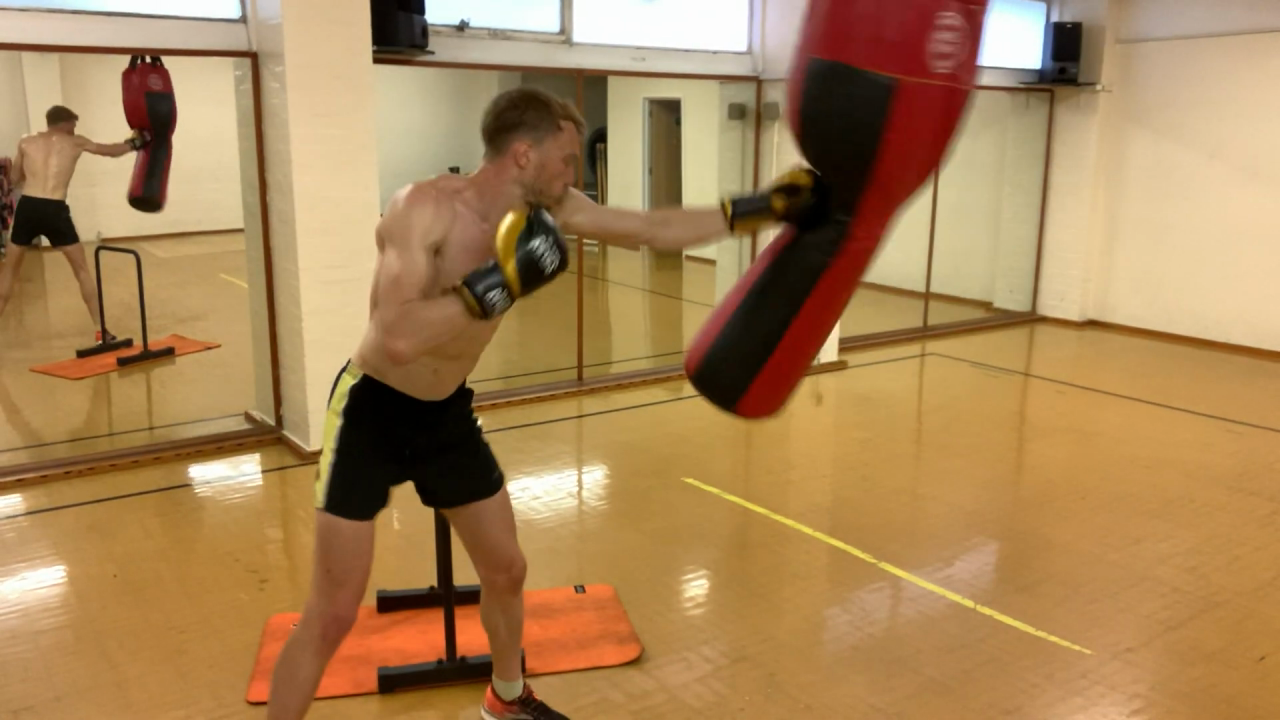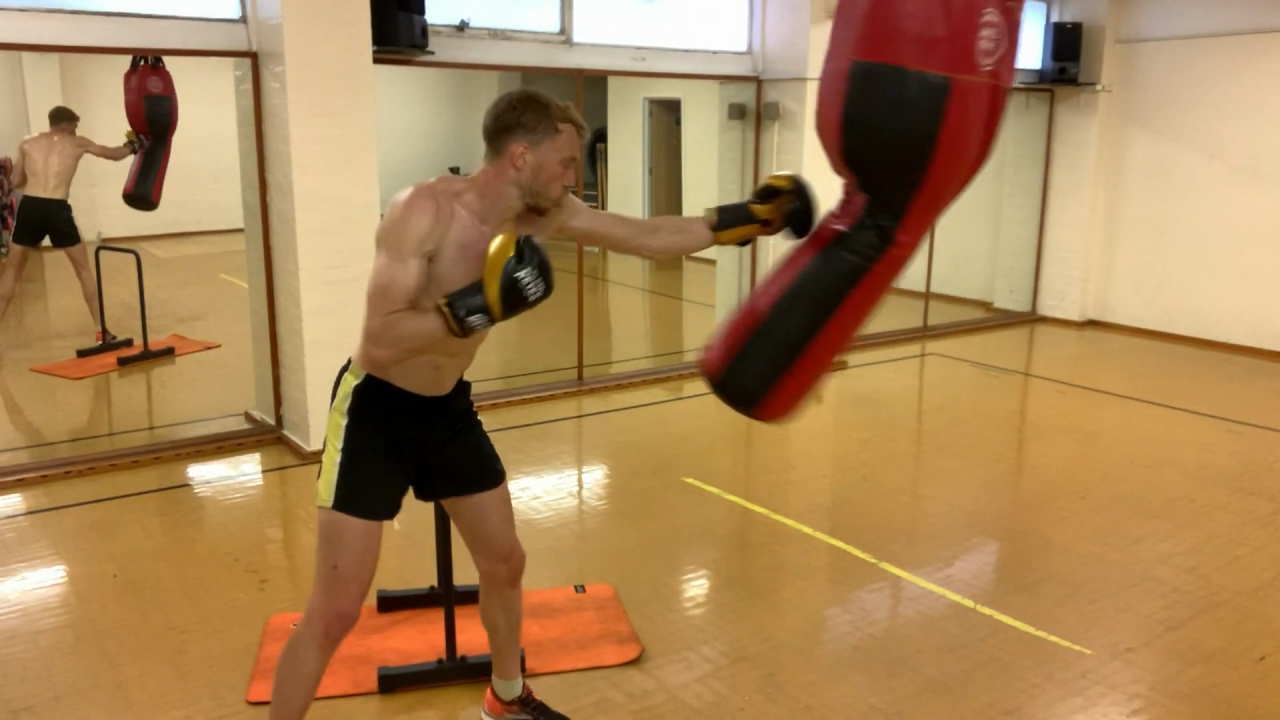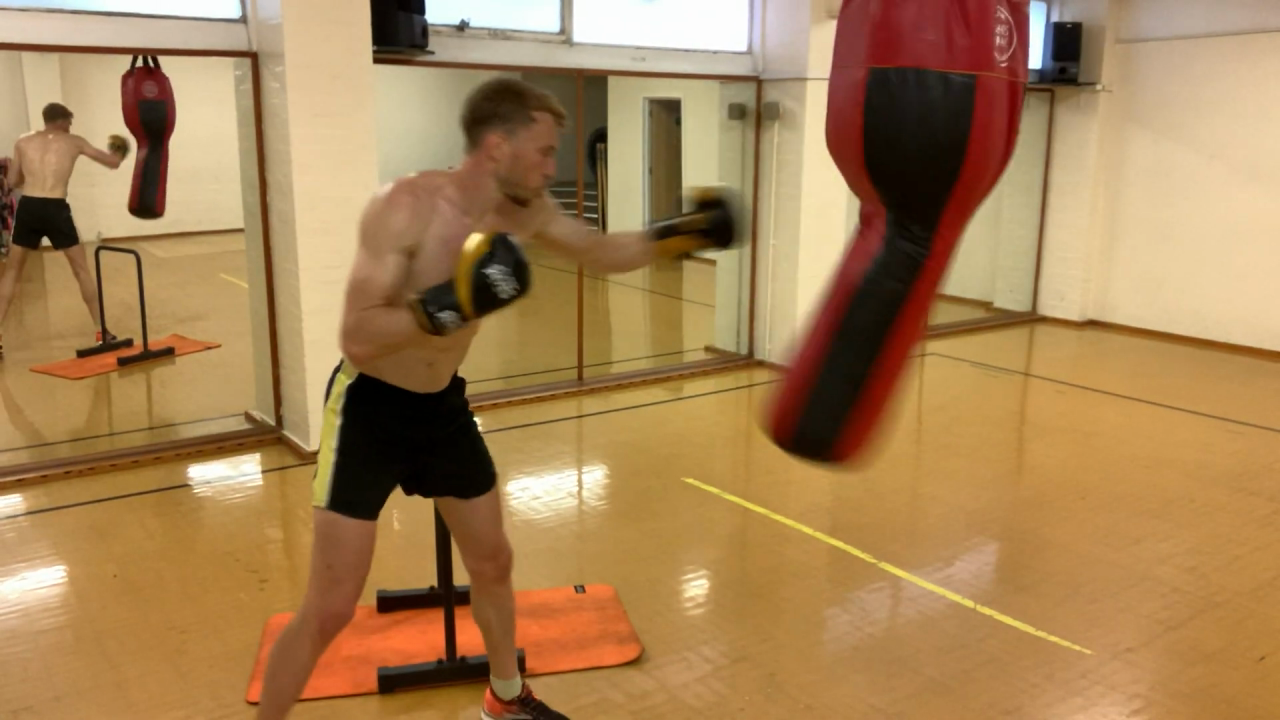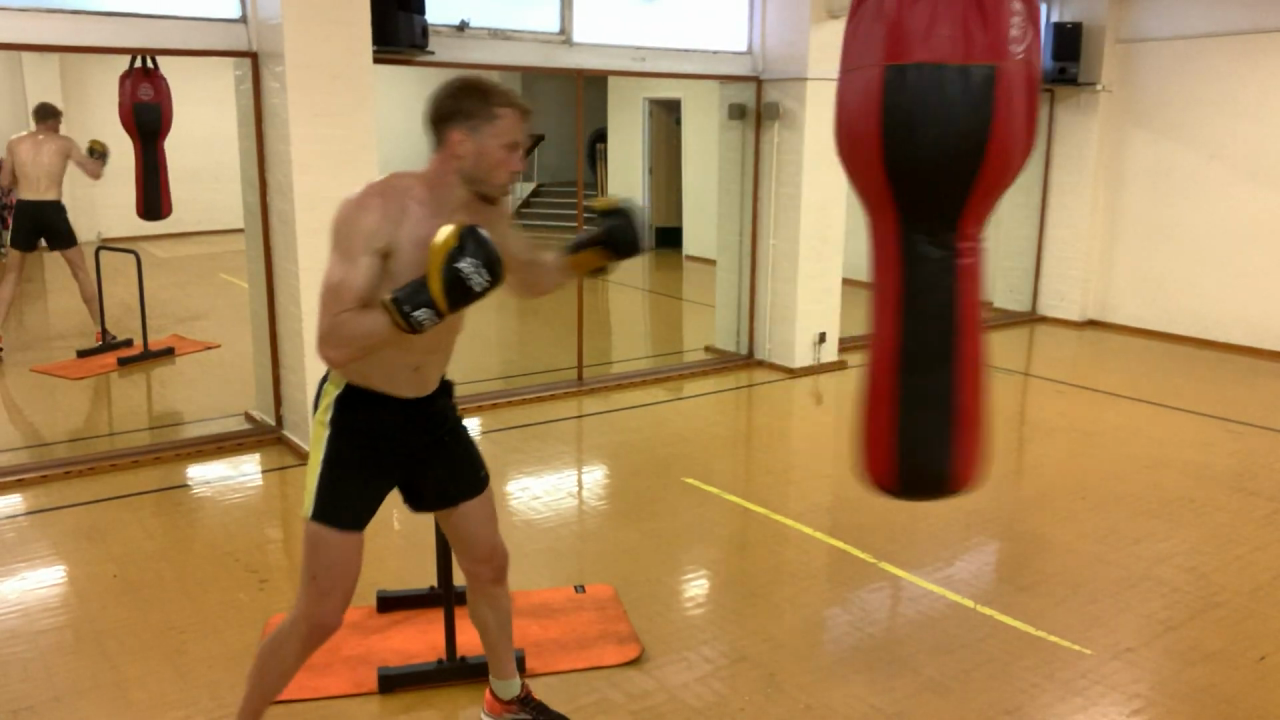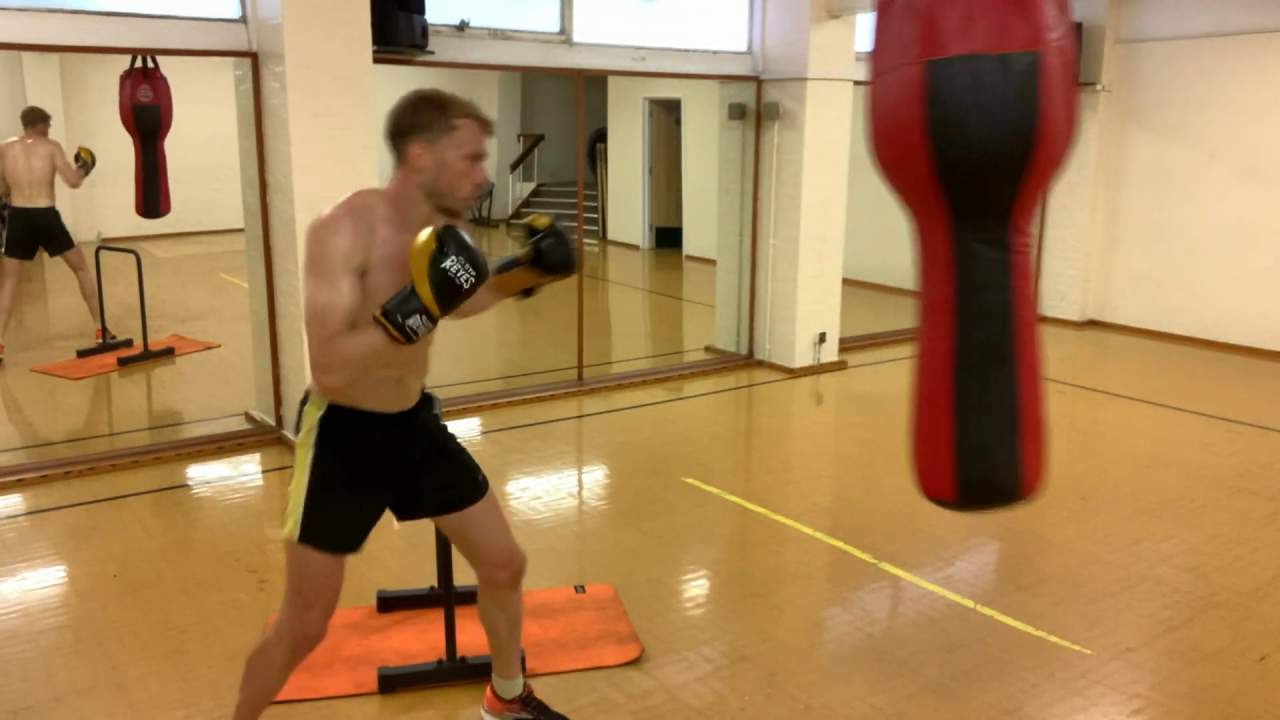
dt=0.1s
person 1, frame 1
left shoulder: (543, 211)
right shoulder: (422, 207)
left elbow: (660, 231)
right elbow: (399, 342)
left wrist: (765, 208)
right wrist: (498, 280)
left hip: (446, 414)
right hip: (372, 408)
left knee: (506, 571)
right knee: (332, 614)
person 1, frame 2
left shoulder: (546, 215)
right shoulder: (420, 211)
left elbow: (652, 235)
right elbow: (383, 344)
left wrist: (753, 215)
right wrist: (482, 302)
left hip: (447, 409)
right hip: (379, 406)
left knee: (502, 563)
right knee: (335, 612)
person 1, frame 3
left shoulder: (521, 208)
right shoulder: (401, 206)
left elbow: (603, 253)
right elbow: (357, 340)
left wrist: (682, 230)
right wrist: (454, 299)
left hip: (441, 405)
right hip: (369, 405)
left knee: (493, 560)
right knee: (330, 609)
person 1, frame 4
left shoulder: (481, 211)
right shoulder: (375, 208)
left elbow: (536, 277)
right elbow: (335, 346)
left wrist: (594, 247)
right wrist: (426, 298)
left hip: (432, 412)
right hip: (360, 415)
left knee: (488, 563)
right knee: (320, 614)
person 1, frame 5
left shoulder: (437, 222)
right shoulder: (342, 229)
left elbow: (462, 304)
right elbow: (333, 372)
left wrist: (530, 266)
right wrist: (418, 304)
left hip: (414, 424)
right hip: (341, 434)
left knee: (505, 563)
right knee: (303, 630)
person 2, frame 1
left shoulder: (26, 142)
right shoulder: (75, 142)
right elbow: (113, 151)
right wrist: (136, 142)
left hip: (27, 206)
right hip: (55, 210)
right knee: (81, 269)
right ankle: (101, 331)
person 2, frame 2
left shoulder: (28, 143)
right shoulder: (77, 143)
right elbow: (116, 153)
right wrist: (134, 146)
left hip: (29, 206)
right hip: (57, 209)
right knee: (83, 269)
right ankle: (101, 331)
person 2, frame 3
left shoulder: (23, 141)
right shoulder: (73, 141)
right elbow: (113, 162)
right wrist: (121, 150)
left hip: (28, 206)
right hip: (56, 209)
right knee: (81, 270)
right ankle: (100, 331)
person 2, frame 4
right shoulder: (64, 142)
right elbow: (96, 173)
right wrist: (99, 157)
left hip: (24, 210)
right hip: (53, 211)
right knee: (80, 270)
right ankle: (101, 331)
person 2, frame 5
right shoulder: (51, 147)
right elbow: (73, 181)
right wrist: (85, 165)
right hip: (46, 216)
right knee: (81, 269)
right ankle: (100, 329)
